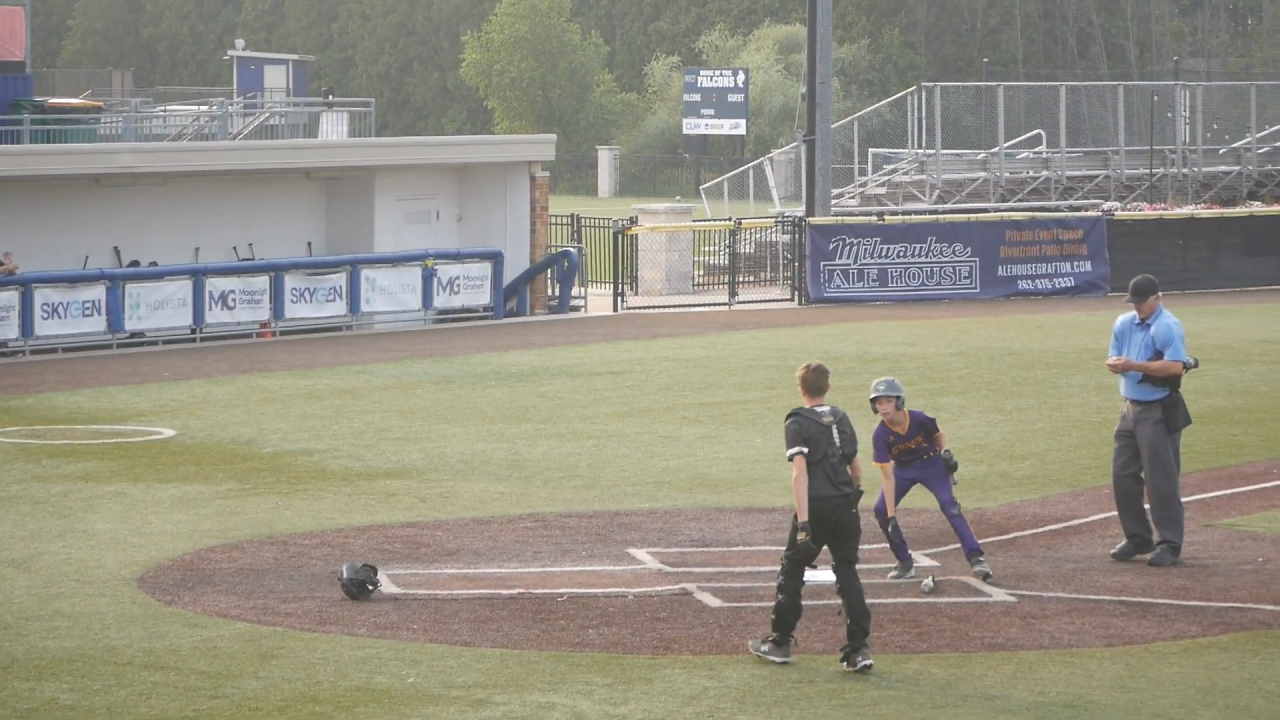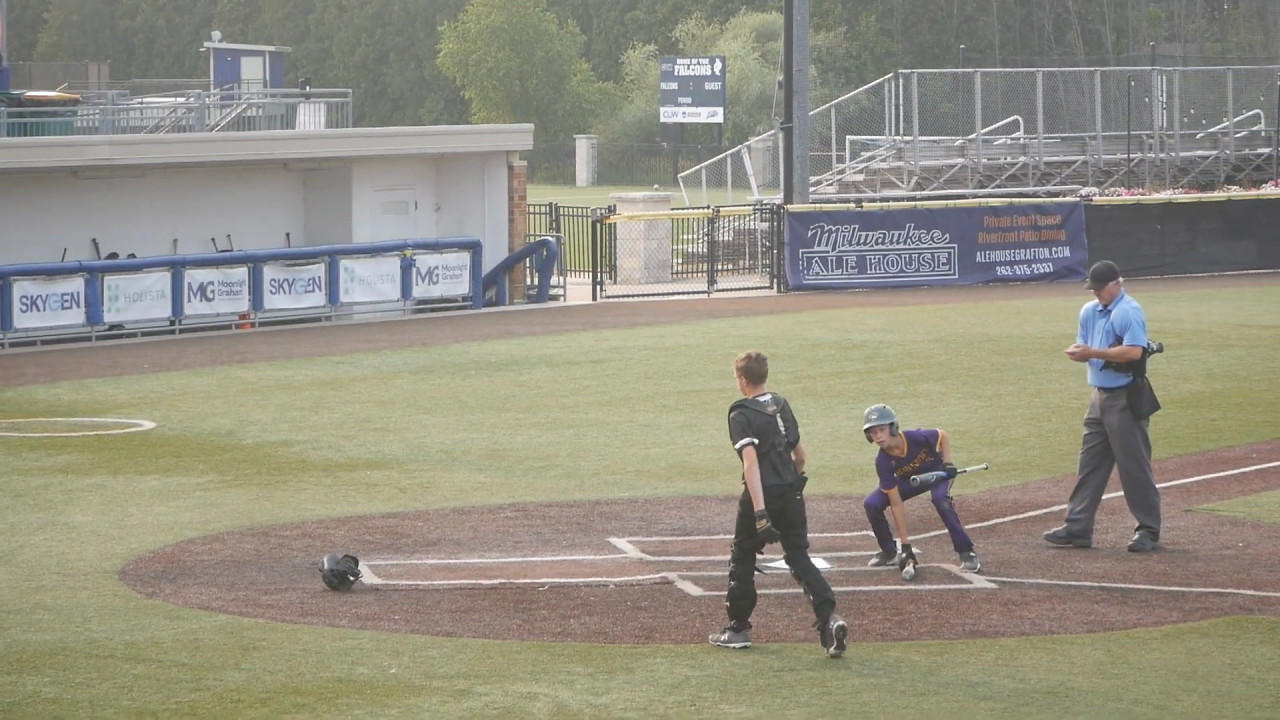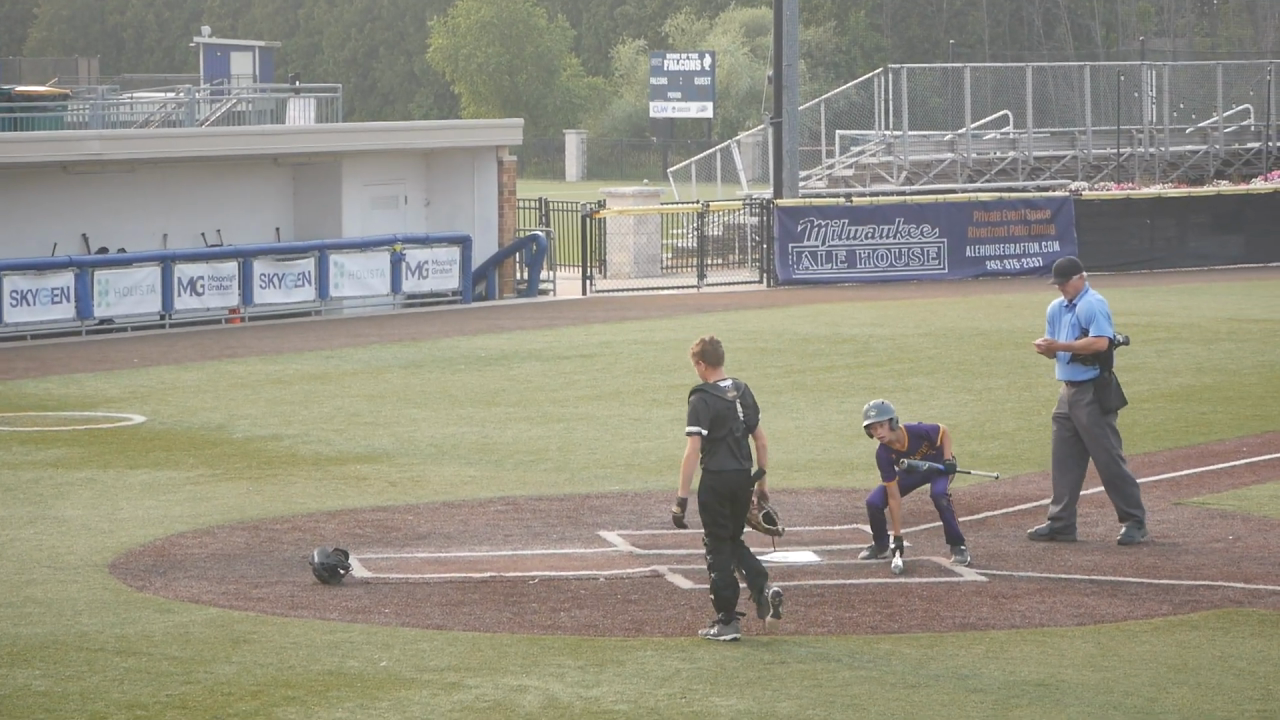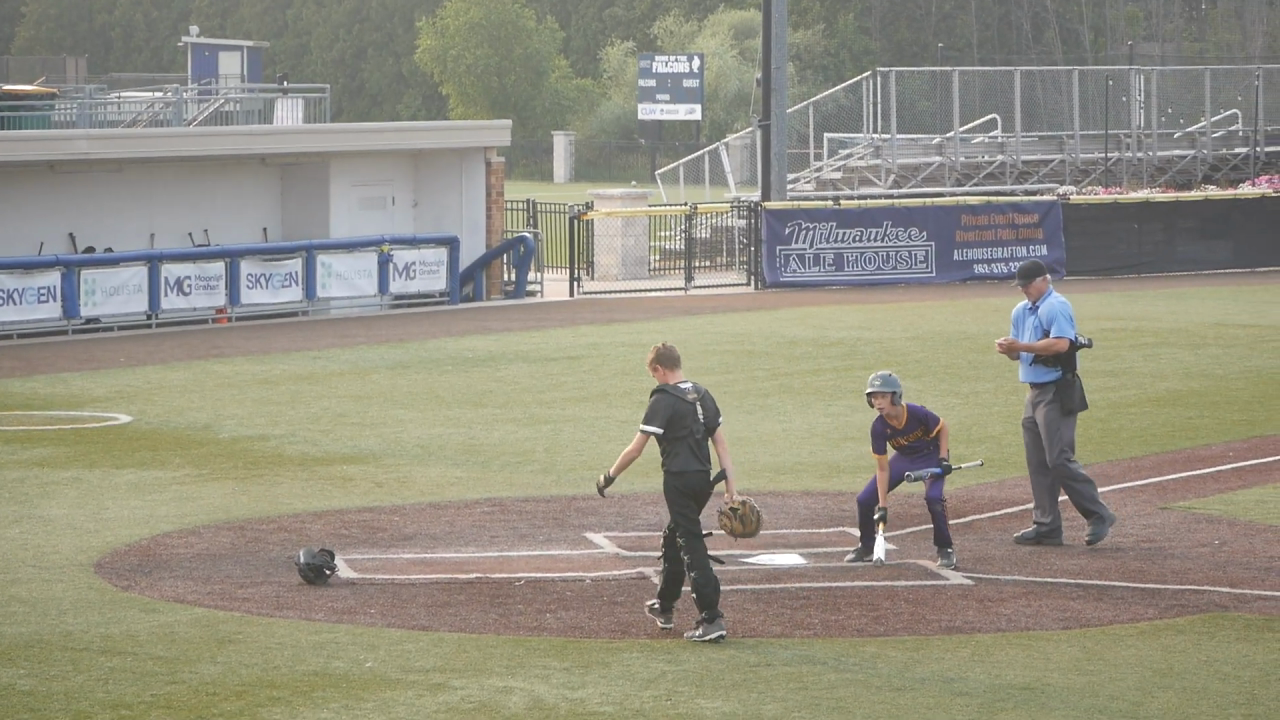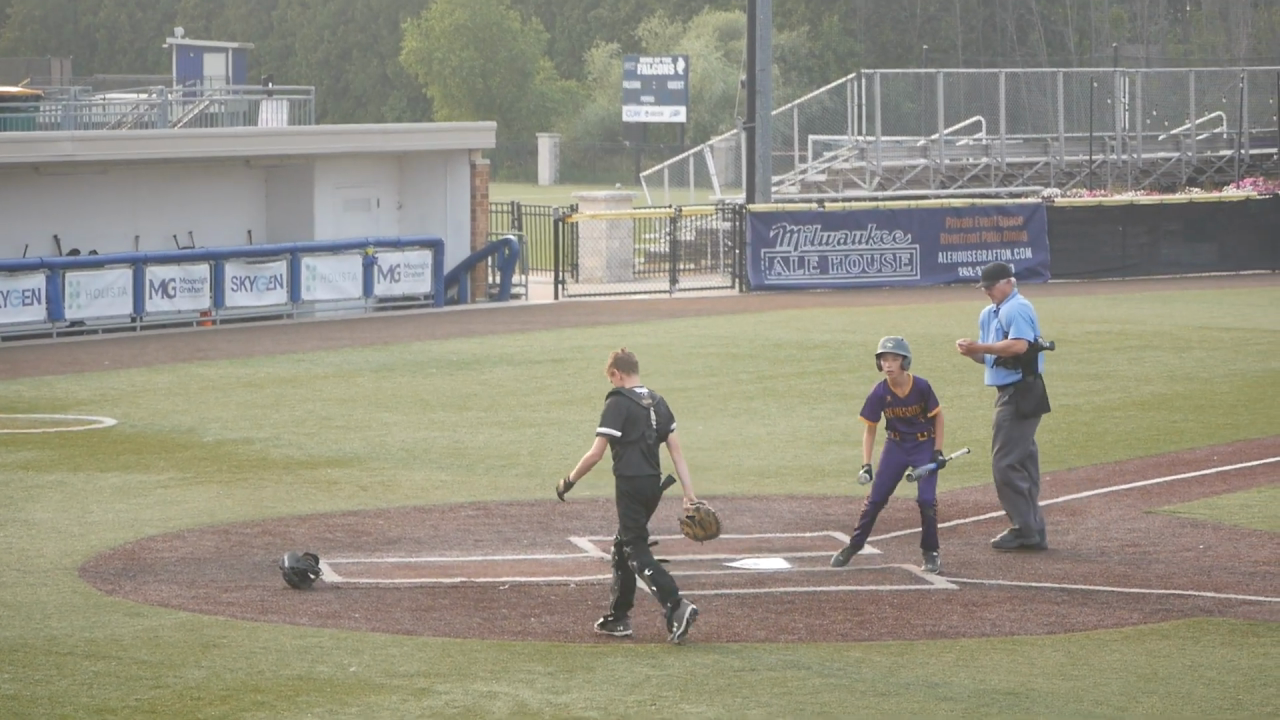
dt=0.2s
person 1, frame 1
left shoulder: (797, 424)
right shoulder: (842, 420)
left elbow: (800, 474)
right elbow: (856, 472)
left wrist: (802, 523)
left hip: (816, 508)
right hip: (845, 508)
left knee: (791, 572)
right knee: (847, 575)
left ankle: (780, 643)
right ankle: (859, 650)
person 1, frame 2
left shoulder: (741, 415)
right shoulder: (782, 406)
left elbow: (750, 465)
right elbow: (800, 456)
left wrist: (759, 513)
left hip: (760, 497)
right hip: (790, 494)
left knee: (742, 559)
right knee: (800, 561)
left ankle: (738, 630)
right ankle: (829, 617)
person 1, frame 3
left shoulder: (701, 399)
right shoulder: (744, 393)
left elbow: (692, 454)
right elbow: (760, 440)
left wrist: (680, 499)
right wrist: (762, 482)
left hip: (717, 481)
right hip: (743, 480)
left knee: (718, 549)
right knee: (733, 542)
left ankle: (727, 621)
right ankle: (764, 590)
person 1, frame 4
left shoulder: (663, 401)
right shoulder: (703, 395)
left elbow: (635, 449)
right elbow: (722, 444)
left wrist: (608, 476)
right wrist: (731, 488)
left hip: (679, 481)
right hip: (703, 480)
left knee: (692, 548)
right knee: (673, 539)
left ankle: (711, 619)
right ankle: (665, 606)
person 1, frame 5
left shoulder: (617, 403)
right shoulder: (658, 402)
left elbow: (596, 453)
right elbow: (677, 451)
left wrist: (568, 481)
right wrist: (689, 493)
left hip: (630, 486)
right hip: (653, 485)
left knee: (639, 555)
right knee: (626, 547)
left ankle: (677, 607)
right ankle: (618, 617)
person 2, frame 1
left shoulder: (1168, 327)
right shoulder: (1123, 323)
left elbow: (1175, 366)
right elbow: (1116, 358)
left wrist: (1134, 365)
right wrist: (1115, 364)
left hip: (1160, 412)
right hip: (1131, 409)
left knee: (1161, 480)
right knee: (1123, 475)
left ankle: (1170, 543)
right ankle: (1137, 537)
person 2, frame 2
left shoulder: (1129, 312)
right shoulder: (1088, 312)
left elbow: (1134, 352)
right elbow: (1084, 351)
left wrist: (1094, 353)
right wrist: (1076, 352)
left hip: (1125, 400)
right hip: (1100, 397)
left knee: (1134, 466)
right knee: (1091, 464)
left ankle: (1149, 530)
right ankle: (1078, 526)
person 2, frame 3
left shoulder: (1094, 305)
right shoulder: (1055, 308)
left elbow: (1100, 342)
left wrist: (1060, 345)
right wrist: (1045, 348)
left hip: (1093, 393)
right hip: (1068, 390)
left knee: (1108, 458)
right knee: (1064, 459)
left ankle: (1134, 521)
right ankle: (1061, 522)
person 2, frame 4
left shoulder: (1056, 307)
right shoulder: (1020, 311)
left elbow: (1061, 343)
left wrist: (1021, 346)
right wrist: (1009, 349)
left hip: (1057, 393)
right hip: (1035, 392)
left knee: (1059, 459)
right knee: (1038, 463)
left ankle: (1099, 515)
right ankle: (1047, 525)
person 2, frame 5
left shoulder: (1018, 308)
right shoulder: (989, 313)
left elbow: (1018, 345)
right elbow: (990, 355)
left wrist: (980, 346)
right wrist: (972, 351)
left hip: (1021, 394)
right hip: (1010, 394)
left knee: (1007, 463)
right knee: (1021, 463)
left ankle: (1027, 528)
right ankle: (1031, 530)
person 3, frame 1
left shoulder: (919, 418)
right shoulder: (879, 436)
left elbow: (938, 433)
right elbow: (887, 478)
left wrist: (946, 454)
right wrist: (891, 517)
left hip: (932, 465)
right hip: (903, 469)
left knee: (948, 504)
right knee: (881, 510)
left ankle: (976, 558)
right ankle: (904, 563)
person 3, frame 2
left shoulder: (917, 437)
right shoulder: (883, 461)
left elbow: (943, 436)
right elbow: (897, 503)
left wrist: (948, 463)
right wrist: (905, 544)
left hip: (939, 471)
right hip: (911, 480)
left knee: (941, 498)
right knee: (872, 504)
left ankle: (967, 552)
right ankle: (888, 551)
person 3, frame 3
left shoulder: (918, 430)
right shoulder: (884, 454)
left elbow: (944, 431)
right elbow: (893, 496)
left wrist: (947, 459)
right wrist: (898, 537)
left hip: (939, 465)
right hip: (913, 471)
left knee: (939, 494)
right knee: (874, 503)
left ankle: (958, 546)
right ankle: (881, 545)
person 3, frame 4
left shoulder: (918, 413)
right shoulder: (878, 427)
left elbow: (943, 429)
right elbow: (882, 469)
left wrist: (943, 458)
right wrist: (882, 508)
left hip: (930, 456)
right hip: (904, 458)
left knee: (934, 497)
right knee: (866, 500)
left ankle: (945, 549)
right ankle: (866, 547)
person 3, frame 5
left shoulder: (921, 386)
right shoulder: (879, 393)
left elbow: (938, 416)
right elbow: (870, 431)
left wrist: (938, 450)
right wrist: (866, 466)
left hip: (923, 444)
right hip: (896, 445)
left knee: (926, 499)
right knee: (876, 498)
left ankle: (931, 552)
right ankle: (853, 545)
